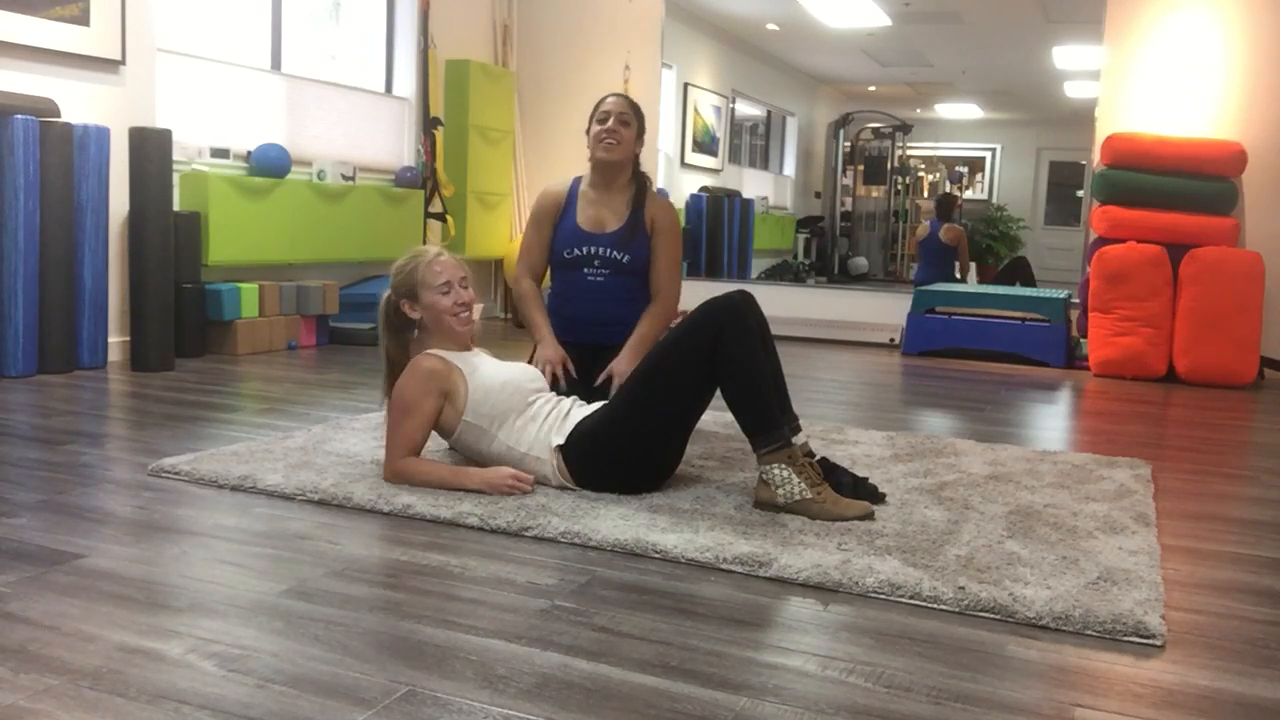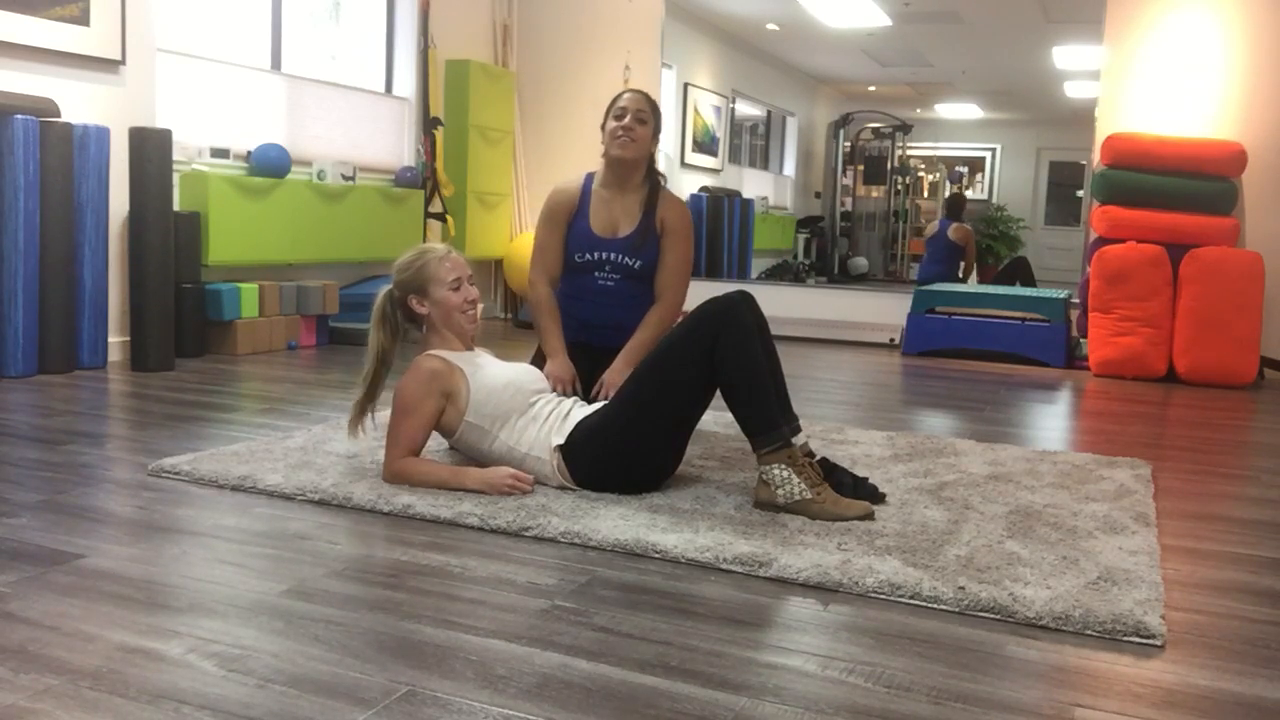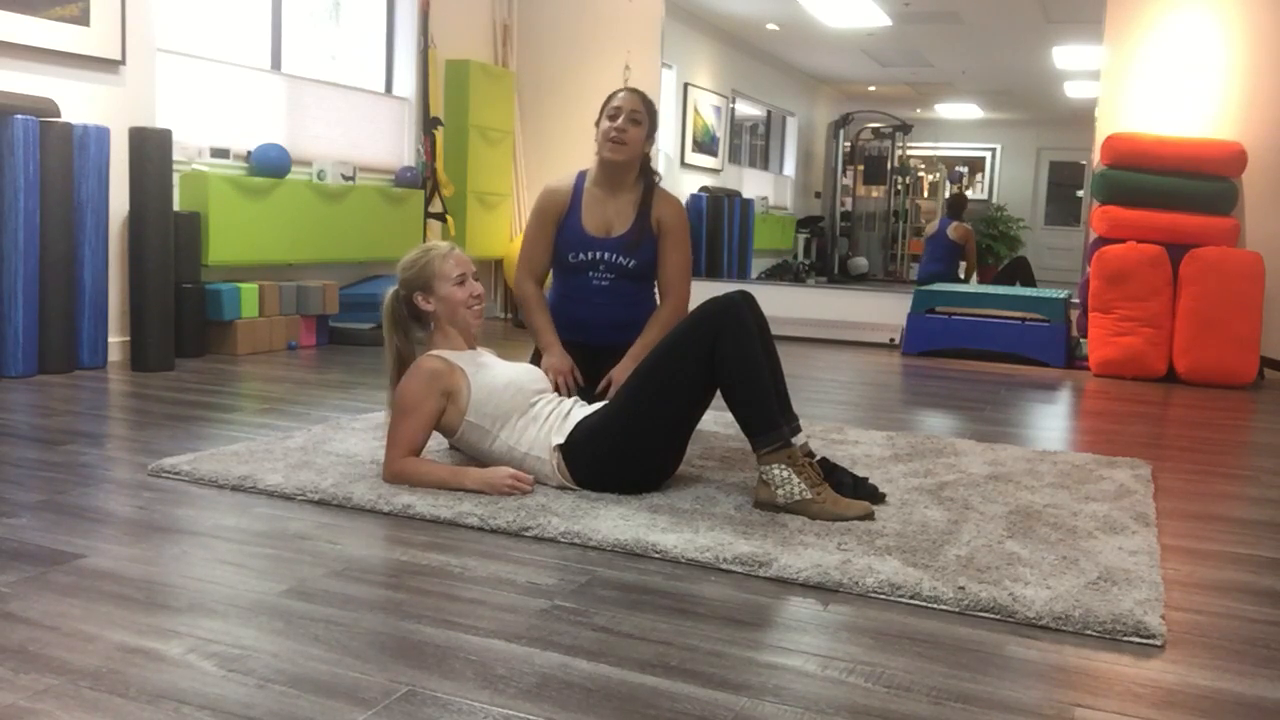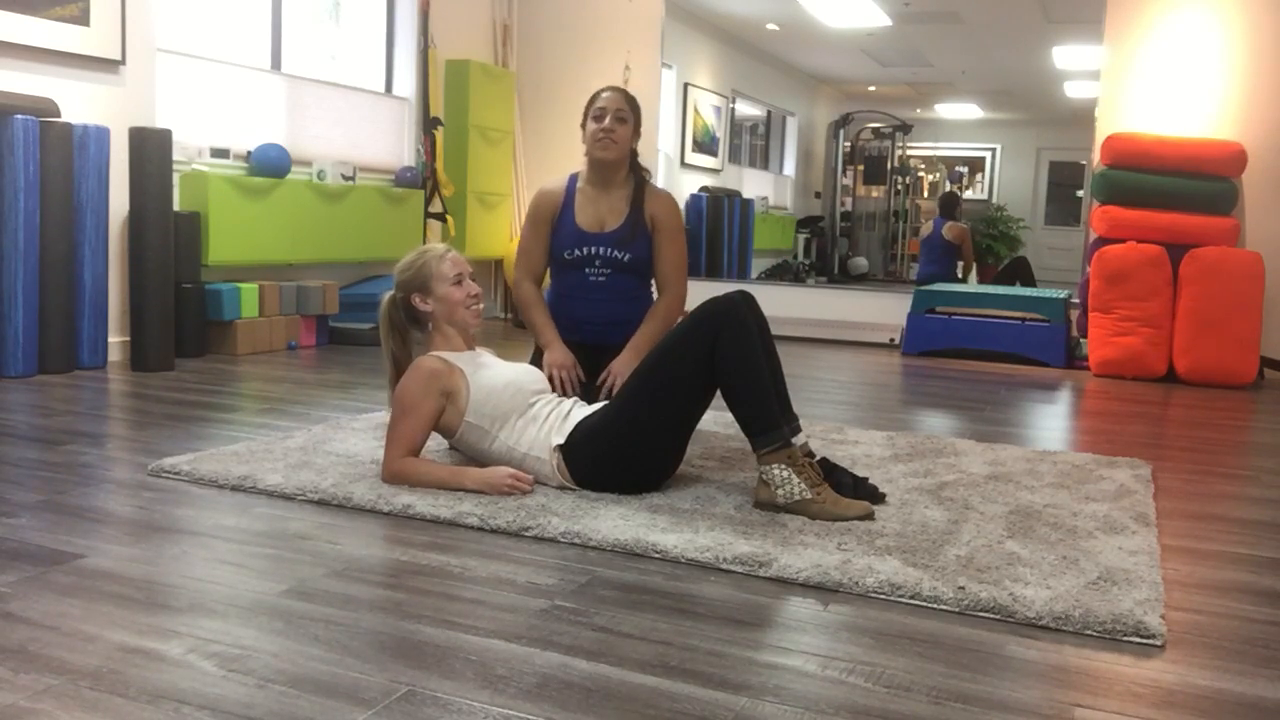
dt=0.3s
person 1, frame 1
left shoulder: (476, 358)
right shoulder: (428, 372)
right elbow: (398, 466)
right wrist: (478, 476)
left hip: (602, 439)
right hip: (593, 457)
left knee: (737, 307)
right knee: (725, 317)
left ankle: (791, 460)
right ankle: (783, 477)
person 1, frame 2
left shoulder: (475, 359)
right shoulder: (430, 373)
right elbow: (396, 466)
right wrist: (477, 477)
left hip: (601, 439)
right hip: (592, 458)
left knee: (734, 308)
right knee: (722, 319)
left ankle: (792, 460)
right ankle: (782, 477)
person 1, frame 3
left shoulder: (480, 359)
right shoulder: (431, 373)
right elbow: (397, 466)
right wrist: (479, 478)
left hip: (602, 438)
right hip: (592, 457)
left knee: (736, 307)
right knee: (723, 317)
left ankle: (792, 461)
right ankle: (784, 478)
person 1, frame 4
left shoulder: (478, 359)
right shoulder: (430, 373)
right elbow: (395, 466)
right wrist: (477, 477)
left hip: (603, 438)
right hip: (591, 457)
left knee: (736, 309)
right knee: (723, 318)
left ankle: (791, 462)
right ankle: (783, 478)
person 2, frame 1
left shoulder: (658, 211)
right shoulder: (554, 200)
left elbow: (665, 297)
right elbow: (525, 279)
left wrist: (631, 355)
right wrist: (546, 341)
left hip: (624, 350)
right hip: (564, 347)
person 2, frame 2
left shoulder: (671, 212)
right shoulder: (565, 199)
left elbow: (668, 301)
right elbow: (540, 283)
left wrist: (624, 365)
right wrist: (555, 356)
left hip: (633, 352)
right hip: (567, 346)
person 2, frame 3
left shoulder: (666, 210)
right shoulder: (557, 198)
left elbow: (674, 300)
right elbow: (527, 281)
left wrist: (632, 362)
right wrist: (551, 349)
left hip: (631, 350)
right hip: (565, 345)
person 2, frame 4
left shoulder: (658, 206)
right shoulder: (551, 200)
left elbow: (672, 295)
right elbow: (525, 283)
left wrist: (633, 355)
right wrist: (551, 346)
left hip: (629, 350)
right hip: (564, 347)
